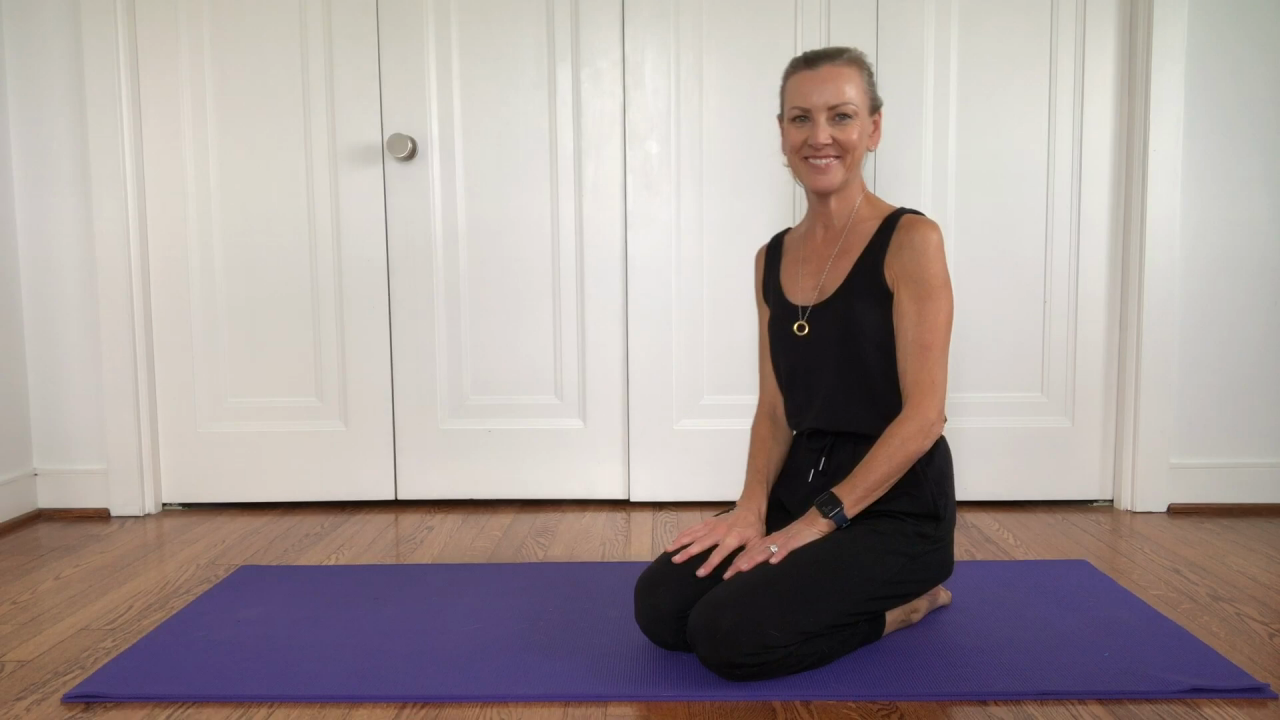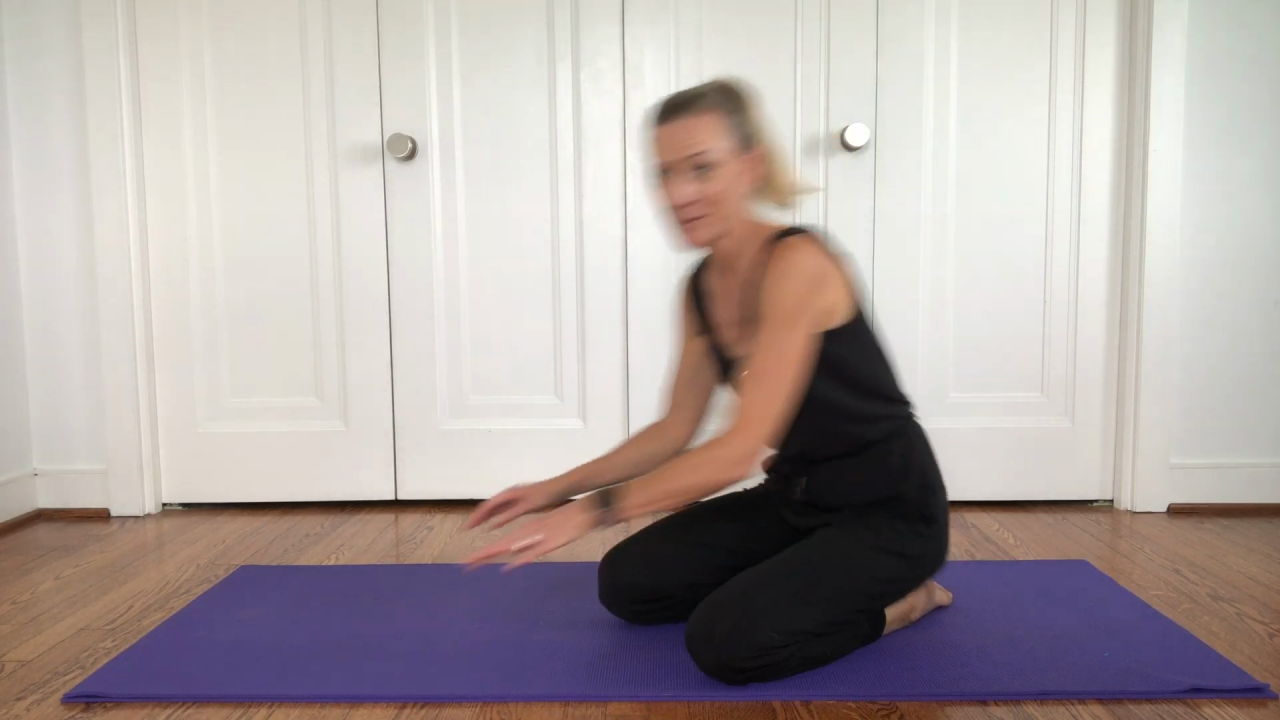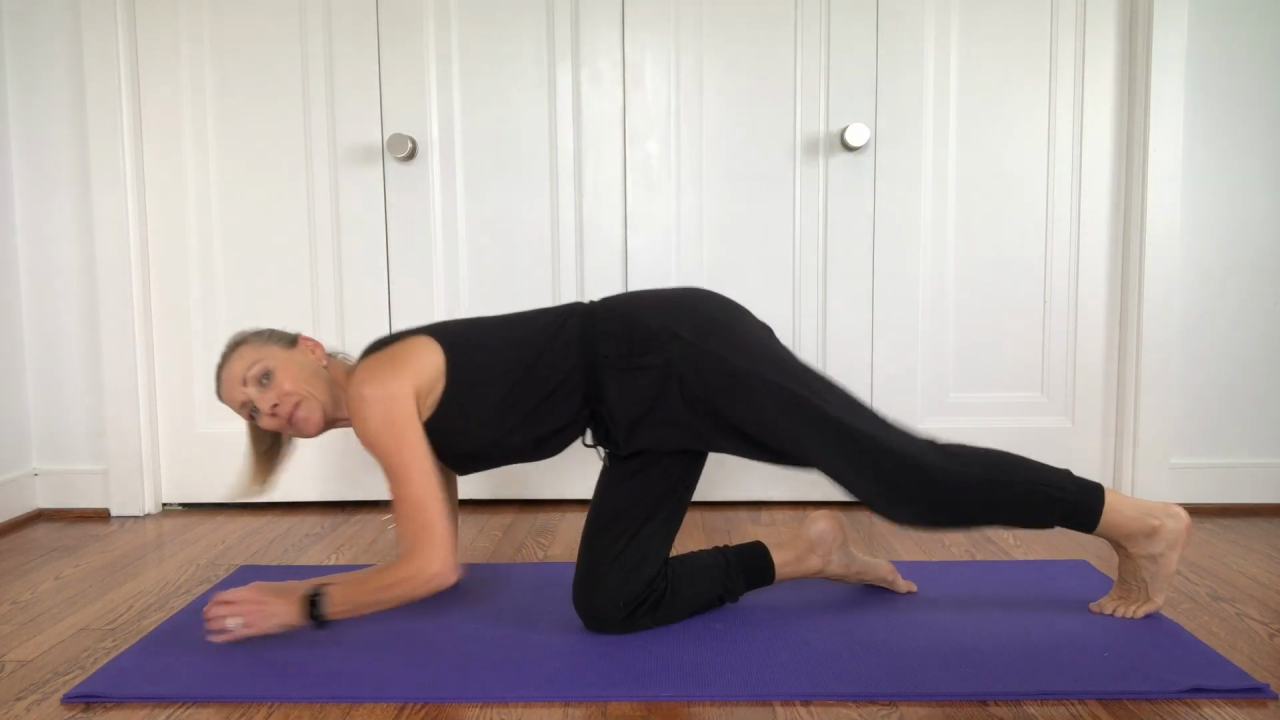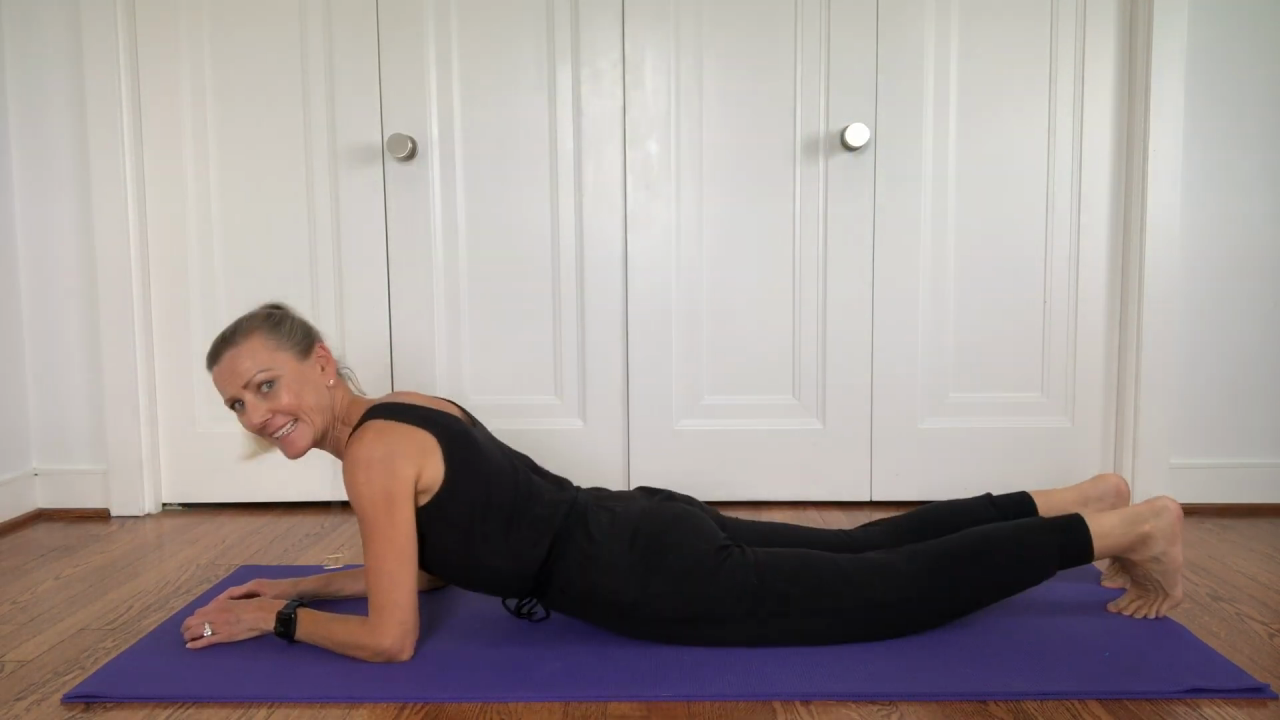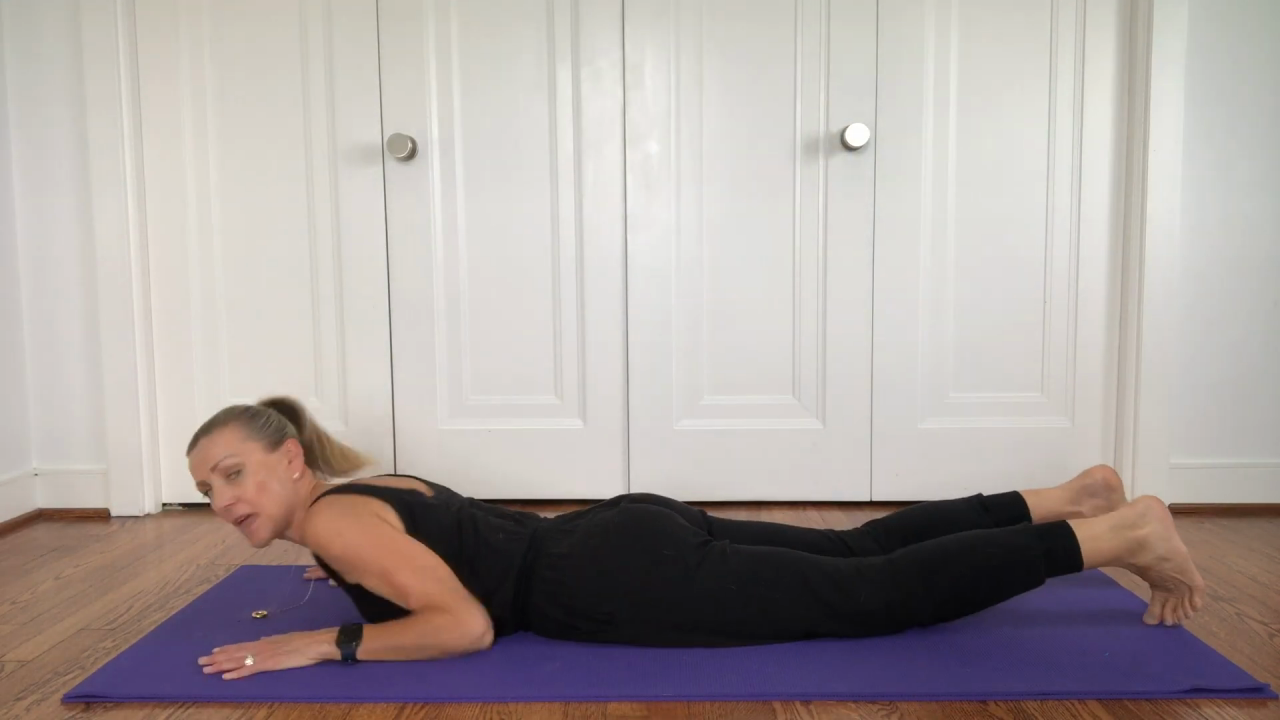
dt=1s
person 1, frame 1
left shoulder: (910, 240)
right shoulder: (772, 258)
left elbow: (922, 415)
right elbow: (775, 408)
left wrist: (820, 521)
right wrist: (753, 507)
left hip: (894, 505)
right hip: (802, 486)
left knee: (728, 635)
right knee: (661, 608)
left ankle: (901, 601)
right ankle: (844, 588)
person 1, frame 2
left shoulder: (798, 266)
right shoulder: (700, 289)
left elbow: (744, 446)
right elbow: (675, 429)
left wrist: (598, 509)
right wrist: (556, 488)
left hip: (889, 508)
right hip: (800, 496)
left knee: (726, 643)
right knee: (630, 586)
left ankle: (893, 601)
right ankle: (828, 574)
person 1, frame 3
left shoulder: (378, 385)
right shoulder: (415, 422)
left elbow: (435, 566)
right elbow: (430, 559)
left wrist: (305, 610)
right wrist: (305, 583)
left hip: (676, 351)
right hip: (654, 410)
left knee: (900, 472)
right knee: (609, 607)
left ankle: (1140, 520)
right ankle: (804, 553)
person 1, frame 4
left shoulder: (373, 450)
right shoulder: (404, 412)
left elbow: (390, 639)
right elbow: (432, 562)
left wrist: (277, 621)
right wrist: (303, 584)
left hip: (644, 582)
right hip: (648, 534)
left knee: (898, 592)
right knee: (866, 551)
left ankle: (1127, 528)
right ankle: (1074, 500)
person 1, frame 5
left shoulder: (333, 518)
right shoulder: (371, 494)
left elbow: (469, 626)
left wrist: (329, 641)
left hip: (626, 586)
right hip: (632, 543)
left knee: (882, 593)
right knee: (862, 552)
left ankle: (1116, 535)
right ankle: (1065, 500)
